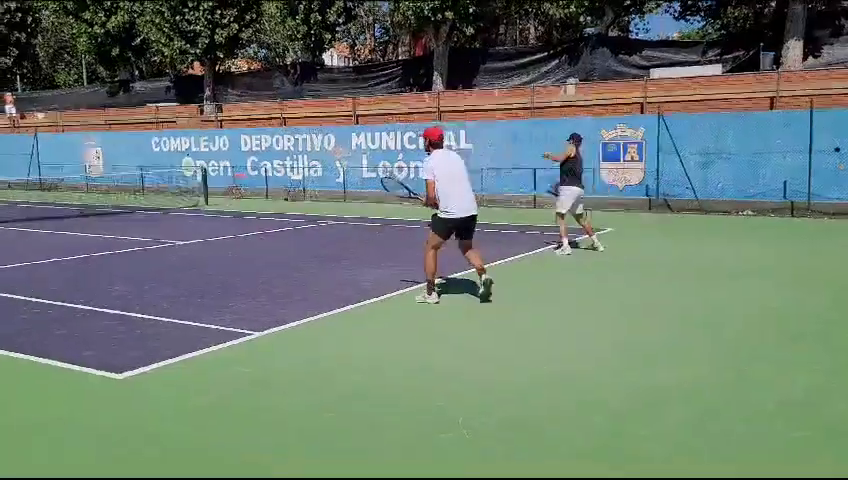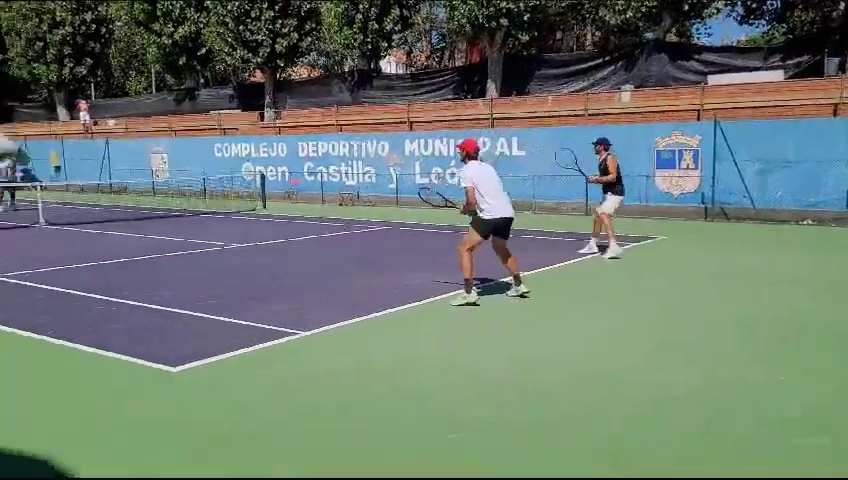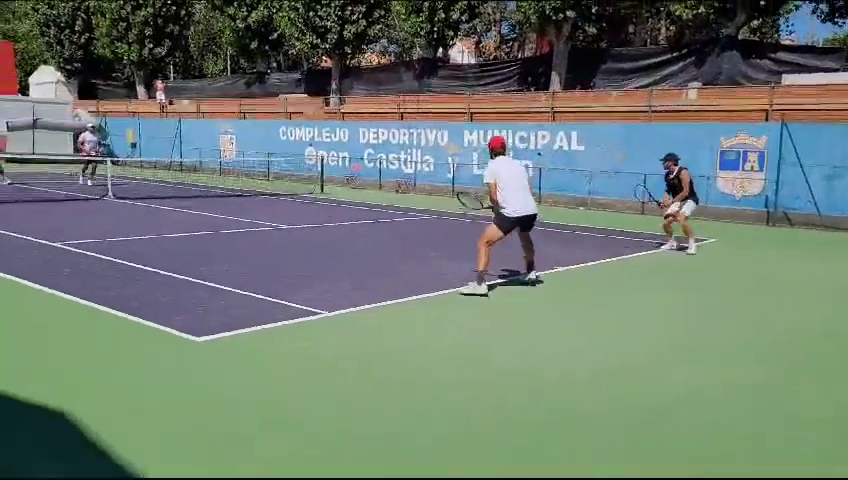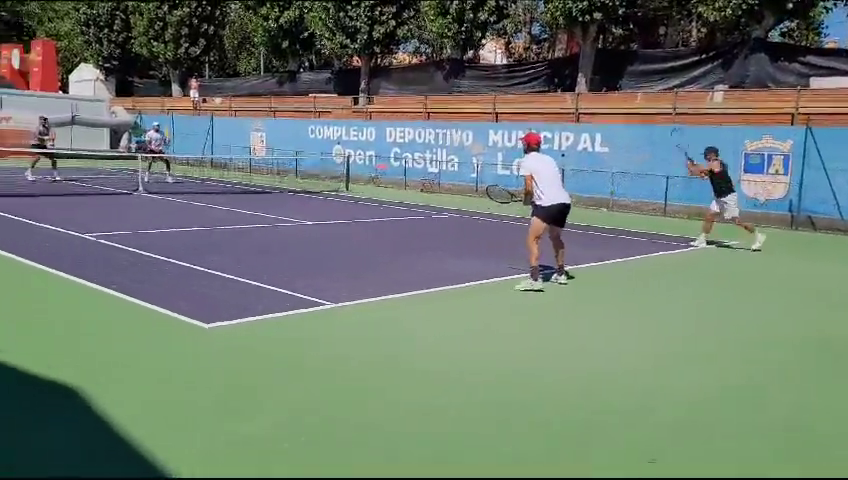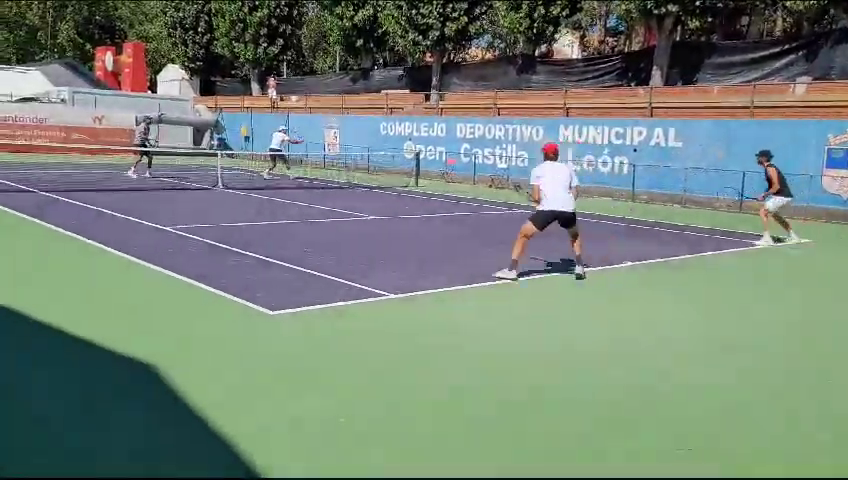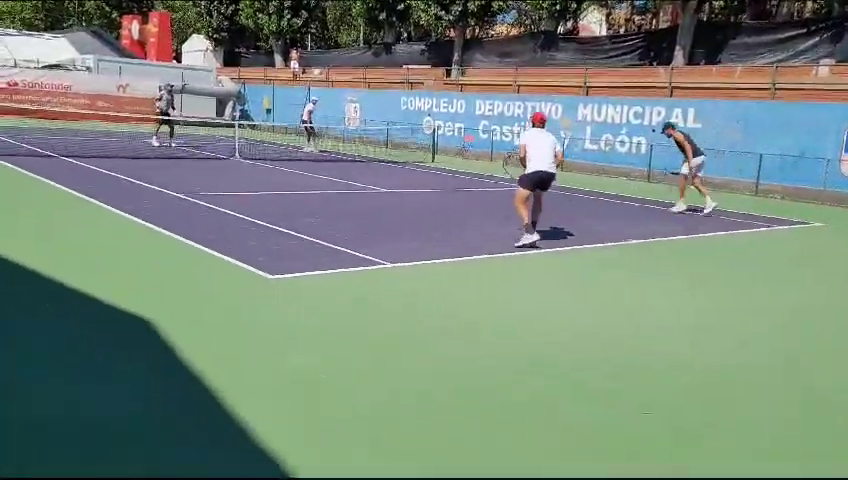
dt=0.7s
person 1, frame 1
left shoulder: (430, 161)
right shoulder: (456, 156)
left elbow: (431, 195)
left wrist: (428, 202)
left hip: (448, 214)
right hip: (470, 210)
left knee: (431, 248)
right knee: (467, 248)
left ankle: (431, 293)
right ankle: (483, 276)
person 1, frame 2
left shoulder: (466, 171)
right shoulder: (488, 167)
left elbow: (472, 201)
left wrist: (465, 209)
right wrist: (473, 208)
left hip: (490, 216)
right hip: (507, 213)
left knee: (464, 249)
right knee: (501, 249)
left ankle: (469, 292)
right ankle: (518, 285)
person 1, frame 3
left shoulder: (491, 167)
right shoulder: (518, 164)
left elbow: (493, 196)
left wrist: (496, 207)
left hip: (510, 213)
right hip: (531, 211)
left knee: (484, 243)
right knee: (524, 236)
left ankle: (479, 283)
right ankle: (531, 272)
person 1, frame 4
left shoulder: (526, 161)
right shoulder: (549, 159)
left elbow: (529, 187)
left wrist: (527, 200)
right wrist: (534, 198)
left hip: (548, 204)
right hip: (564, 202)
left knee: (532, 239)
right knee: (555, 237)
left ankle: (534, 279)
right ankle: (561, 273)
person 1, frame 5
left shoulder: (538, 169)
right shoulder: (568, 169)
left elbow: (536, 197)
right elbow: (575, 193)
left wrist: (539, 202)
left hip: (547, 209)
right hip: (568, 210)
left knee: (522, 235)
right knee: (574, 235)
left ankle: (511, 270)
right ankle: (579, 267)
person 1, frame 6
left shoulder: (526, 134)
right shoulder: (551, 137)
left elbow: (522, 155)
right elbow: (560, 159)
left wrist: (526, 167)
left hip: (534, 171)
right hip: (550, 172)
left knee: (519, 201)
right knee: (537, 199)
left ankle: (529, 234)
right ankle: (531, 231)
